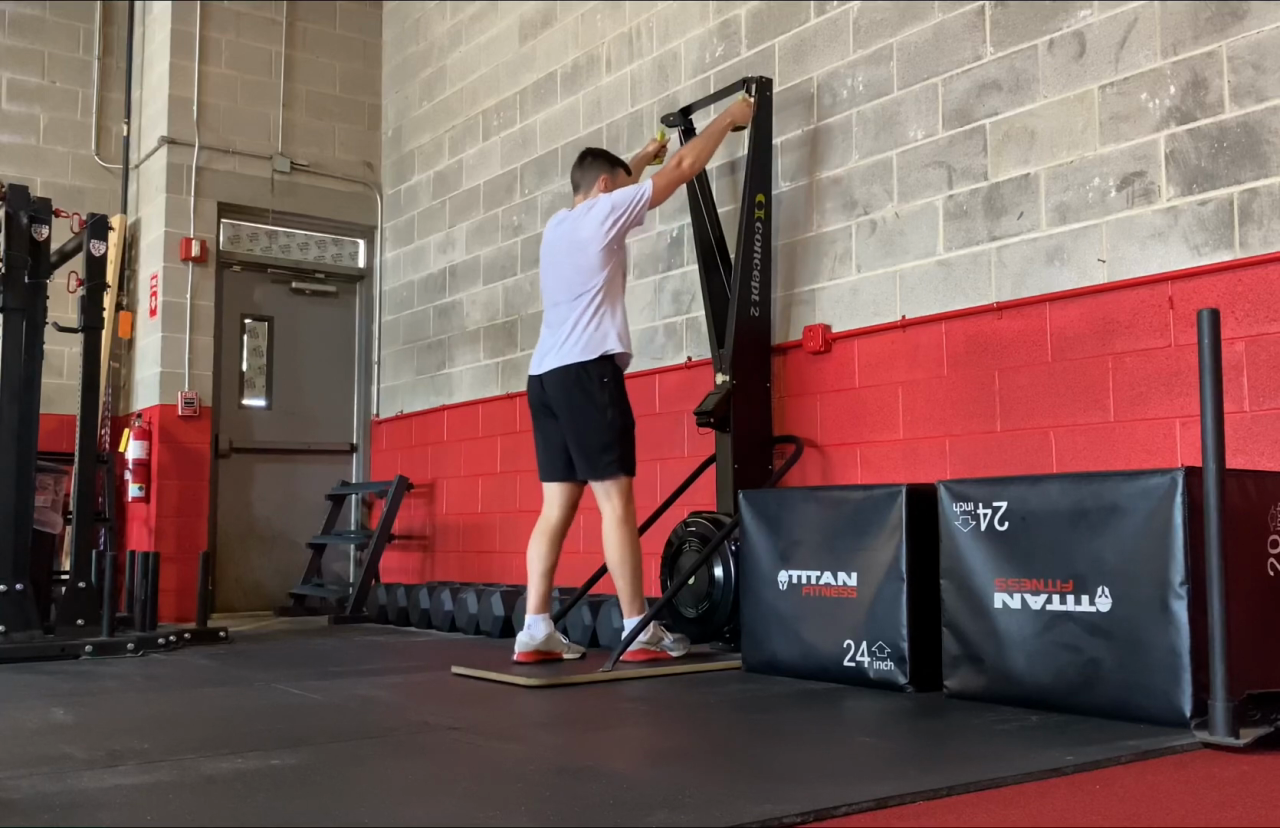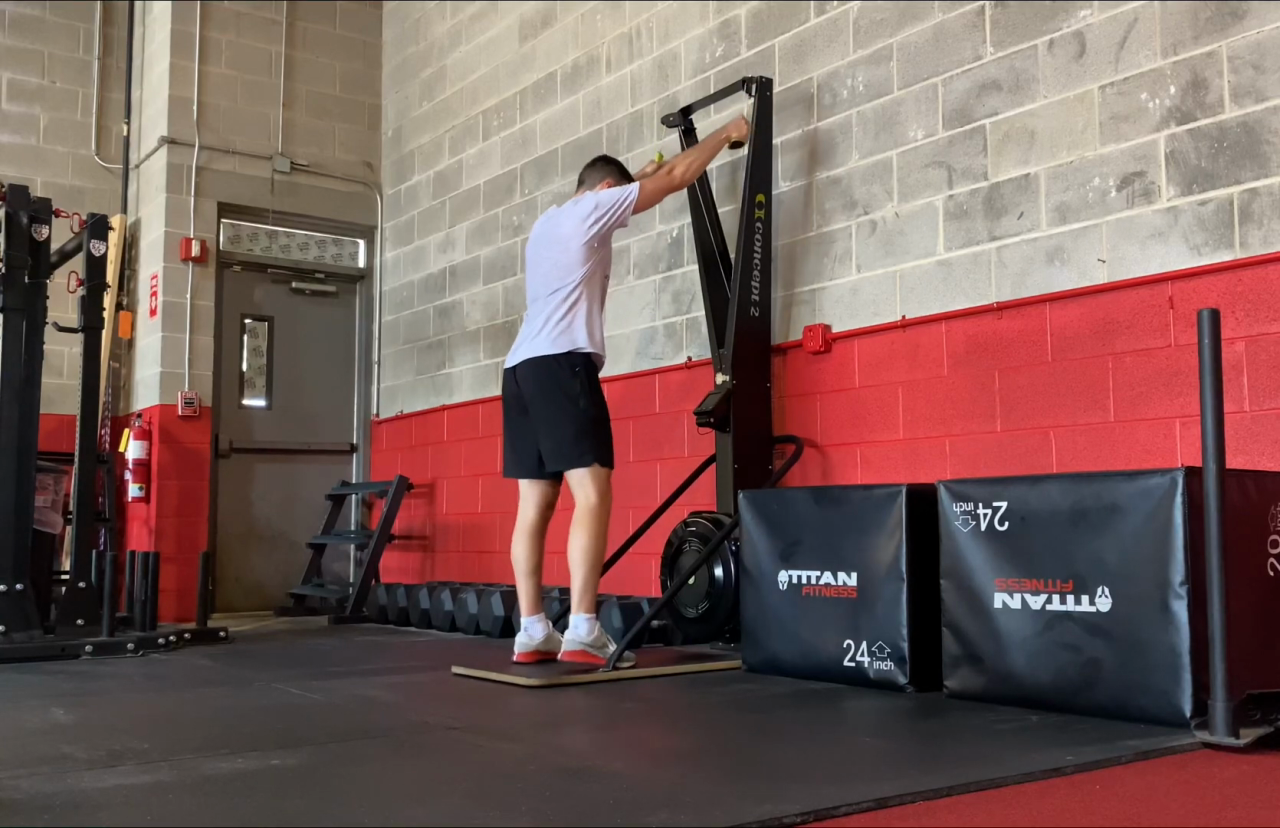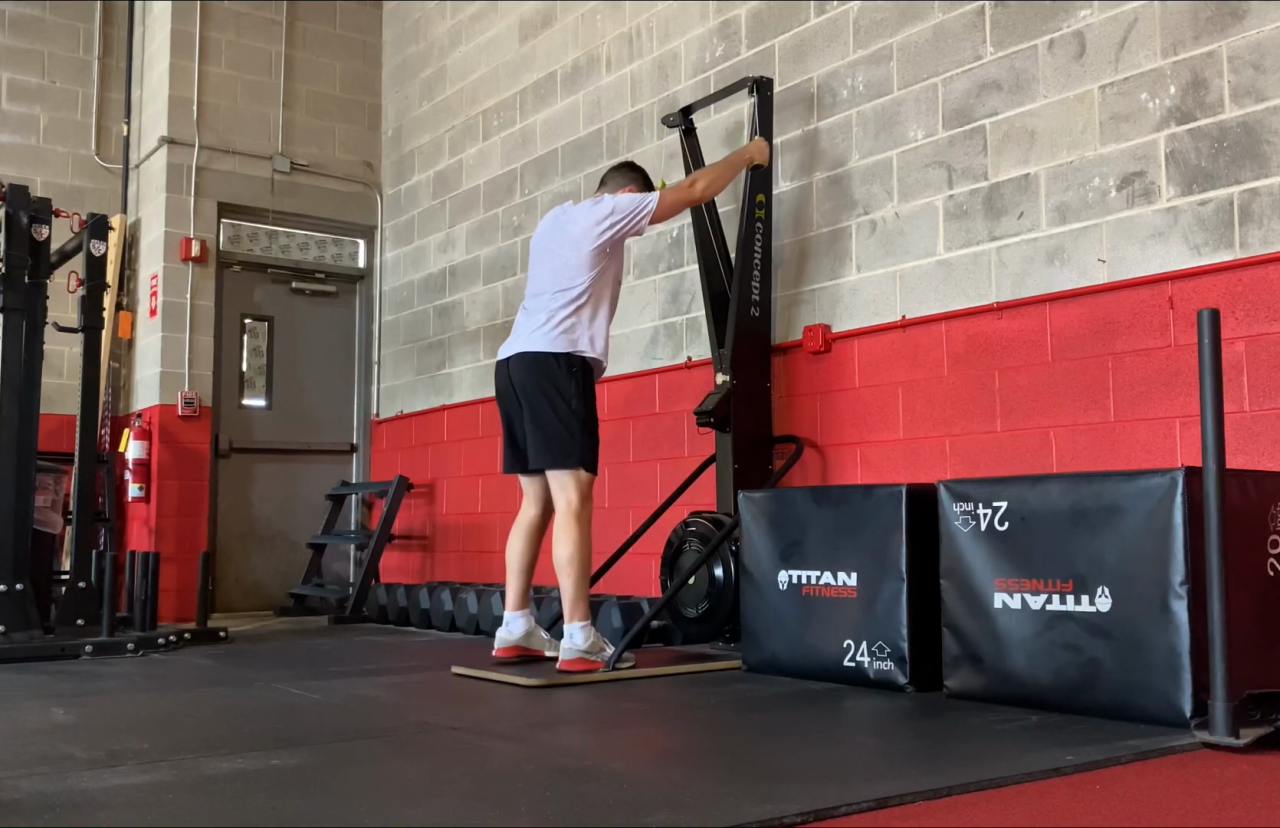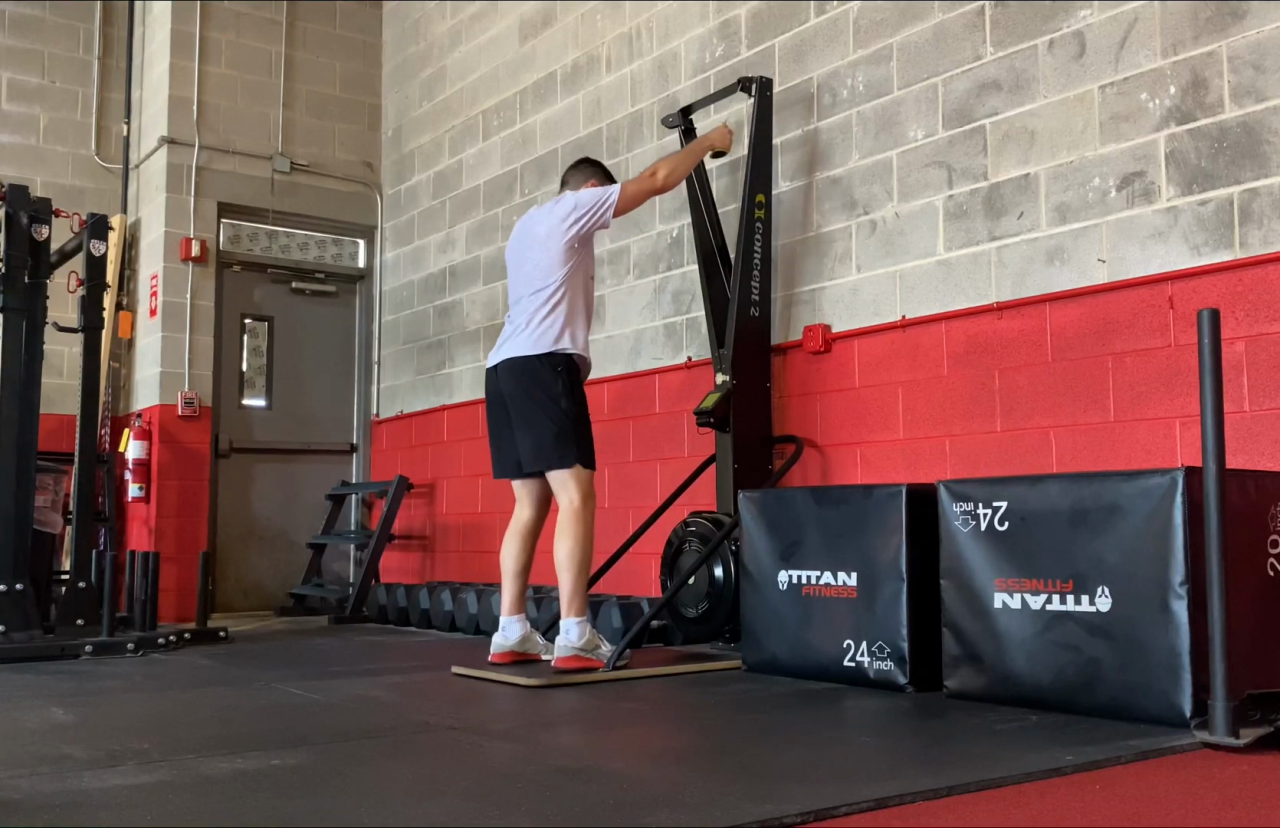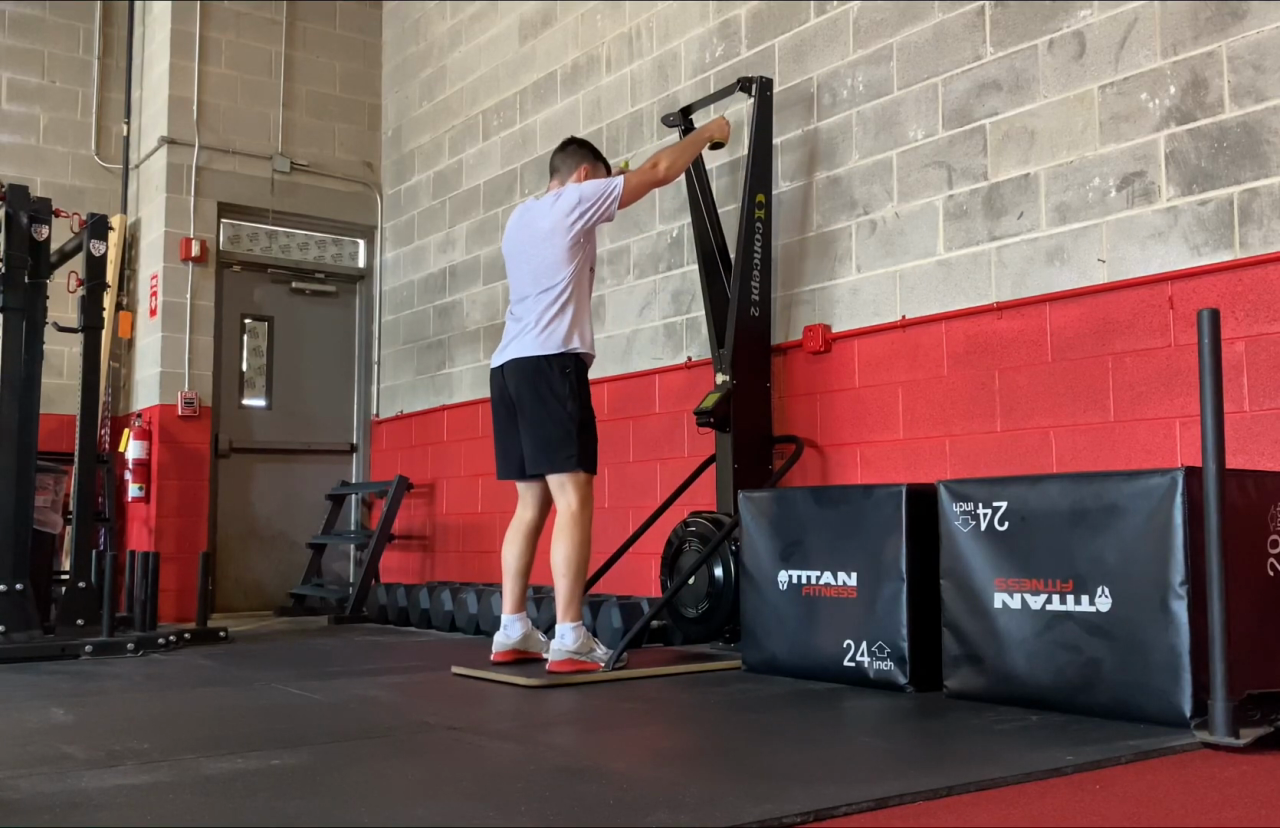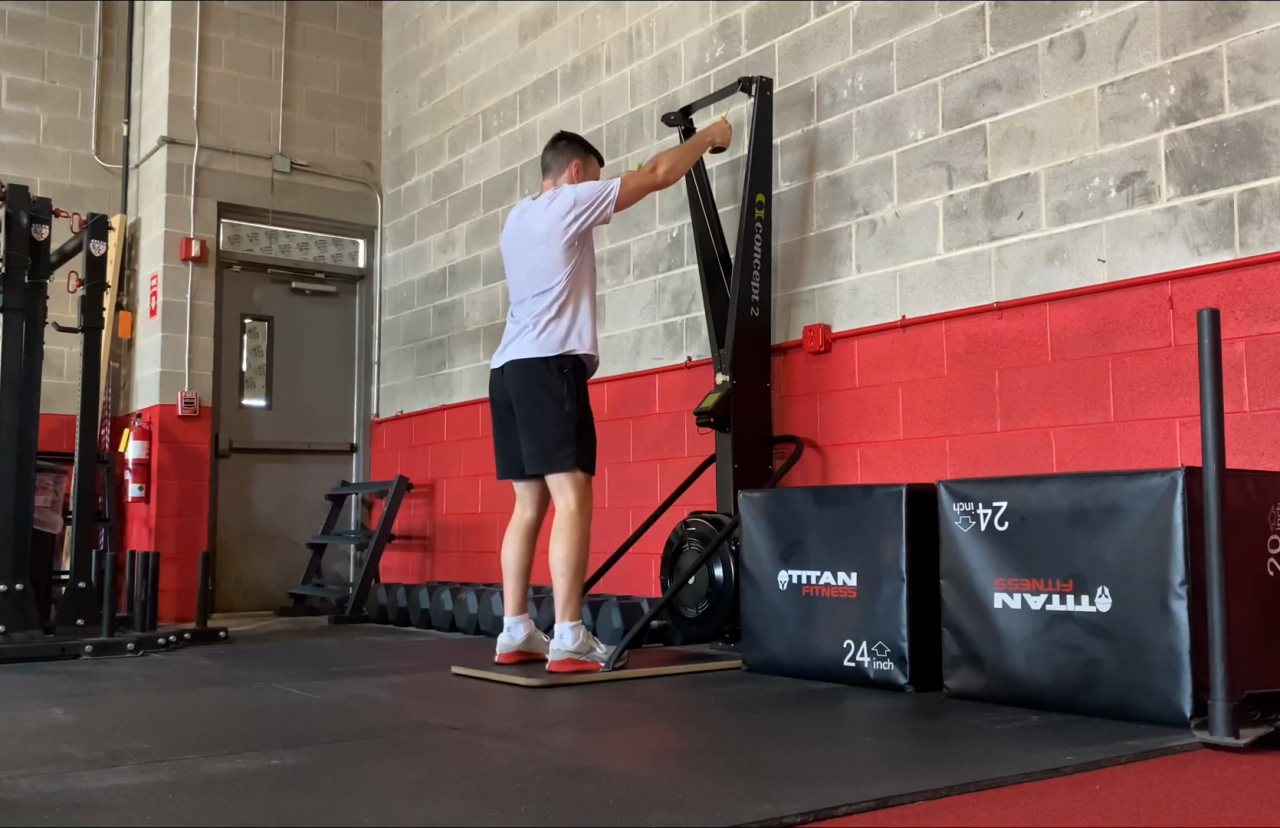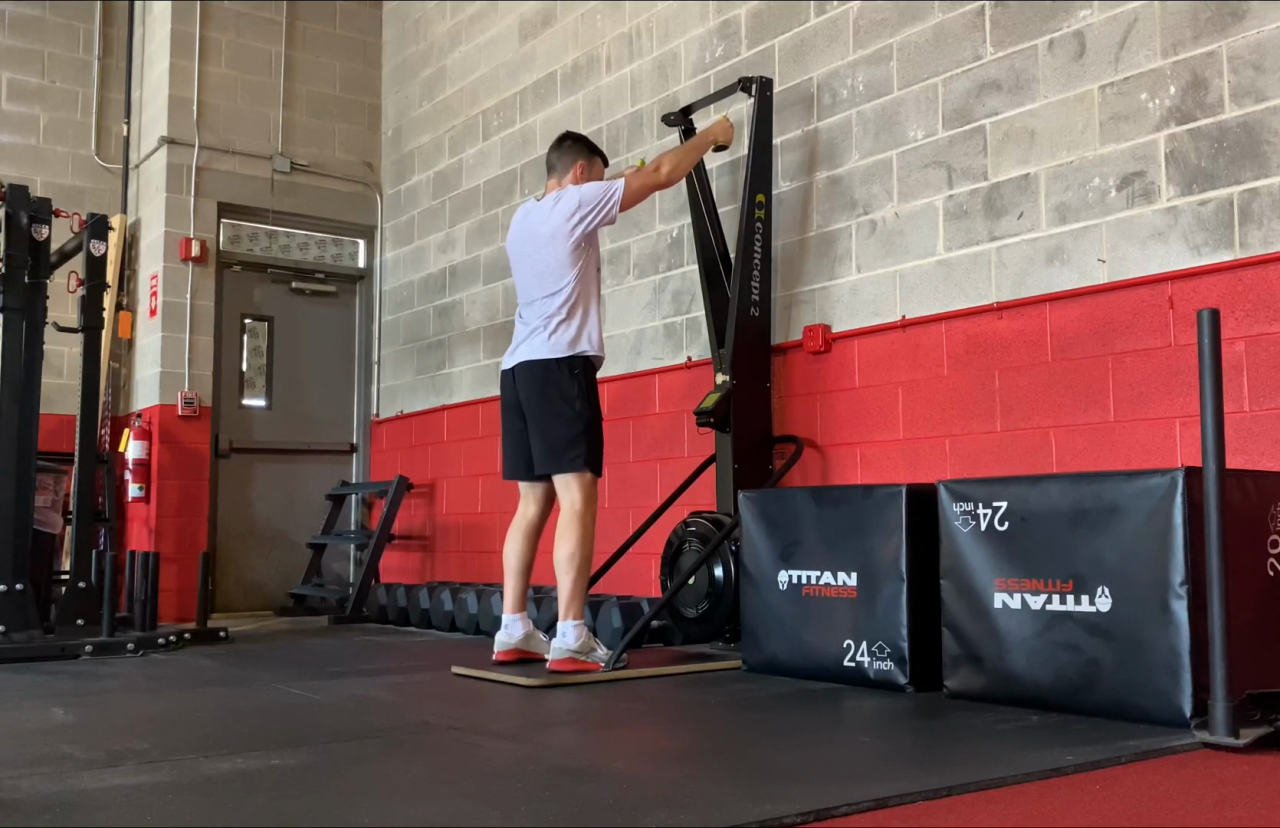
dt=0.4s
person 1, frame 1
left shoulder: (557, 226)
right shoulder: (604, 213)
right elbow: (685, 168)
left wrist: (638, 159)
right wrist: (730, 116)
left hip: (545, 376)
right hip: (587, 371)
left knee: (558, 506)
right knee: (616, 503)
left ankle: (535, 629)
right ankle: (640, 631)
person 1, frame 2
left shoulder: (548, 221)
right shoulder: (591, 209)
right elbow: (677, 177)
left wrist: (640, 173)
right wrist: (726, 133)
left hip: (521, 368)
right hip: (561, 364)
left knee: (535, 503)
right knee: (591, 494)
left ankle: (532, 630)
right ankle: (582, 631)
person 1, frame 3
left shoulder: (556, 217)
right shoulder: (608, 210)
right elbow: (694, 190)
left wrist: (672, 184)
right wrist: (748, 155)
left hip: (514, 362)
right hip: (555, 361)
left knee: (537, 500)
right knee: (572, 499)
left ankle: (515, 626)
right ankle: (579, 640)
person 1, frame 4
left shoulder: (529, 224)
right shoulder: (572, 208)
right elbow: (657, 180)
right wrist: (710, 140)
left hip: (505, 369)
right hip: (541, 363)
left knee: (529, 505)
right knee: (575, 497)
left ankle: (511, 632)
right ankle: (574, 635)
person 1, frame 5
left shoulder: (521, 216)
right shoulder: (574, 200)
right elbow: (660, 170)
left wrist: (608, 178)
right wrist: (708, 132)
left hip: (508, 368)
right hip: (550, 363)
left knee: (532, 504)
right knee: (573, 500)
left ankle: (513, 630)
right ankle: (570, 640)
person 1, frame 6
left shoulder: (519, 215)
right shoulder: (570, 202)
right elbow: (658, 175)
left wrist: (609, 182)
right wrist: (709, 136)
left hip: (508, 369)
right hip: (549, 365)
left knee: (529, 504)
right knee: (571, 500)
left ankle: (516, 632)
right ankle: (569, 639)
person 1, frame 7
left shoulder: (524, 217)
right shoulder: (573, 203)
right elbow: (662, 175)
left wrist: (618, 182)
right wrist: (711, 135)
left hip: (520, 369)
right hip: (558, 364)
left knee: (533, 503)
right knee: (577, 500)
left ankle: (514, 630)
right ankle: (570, 638)
